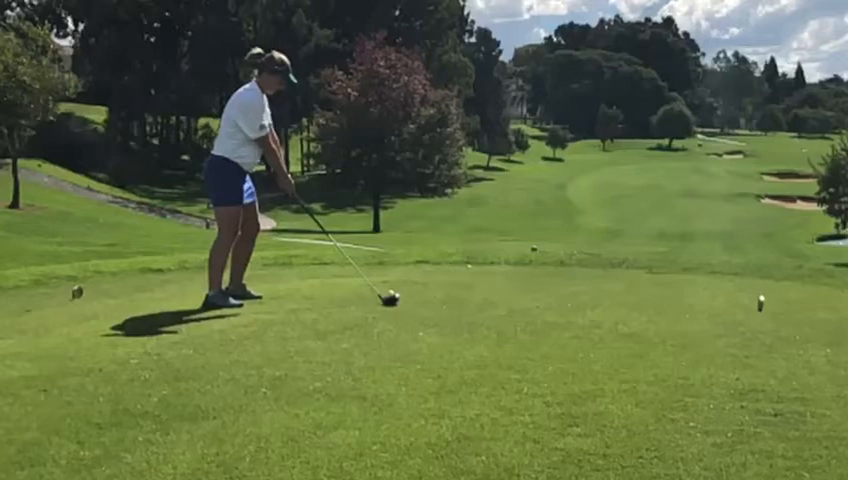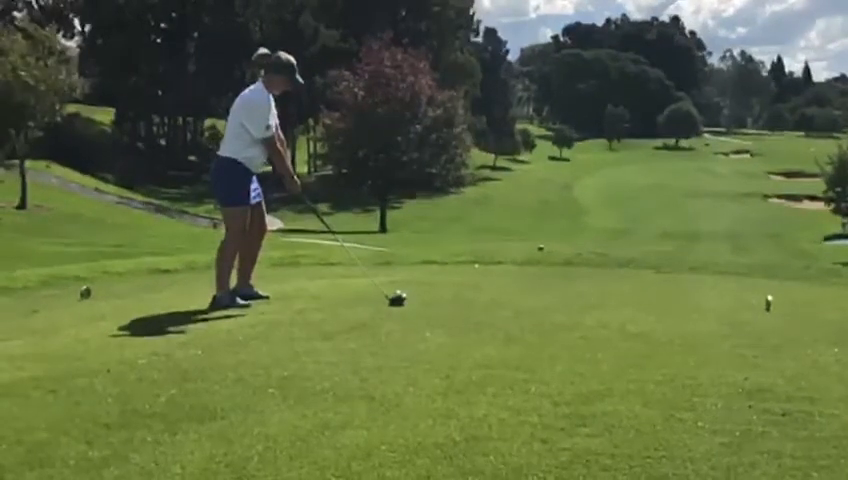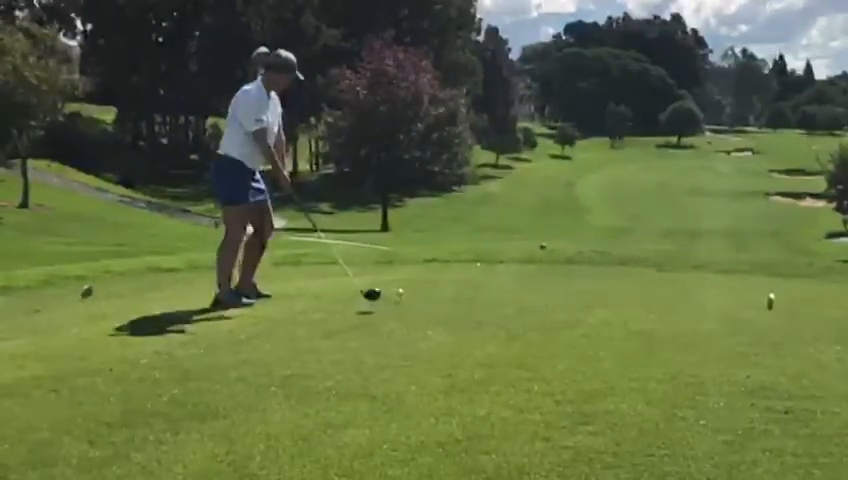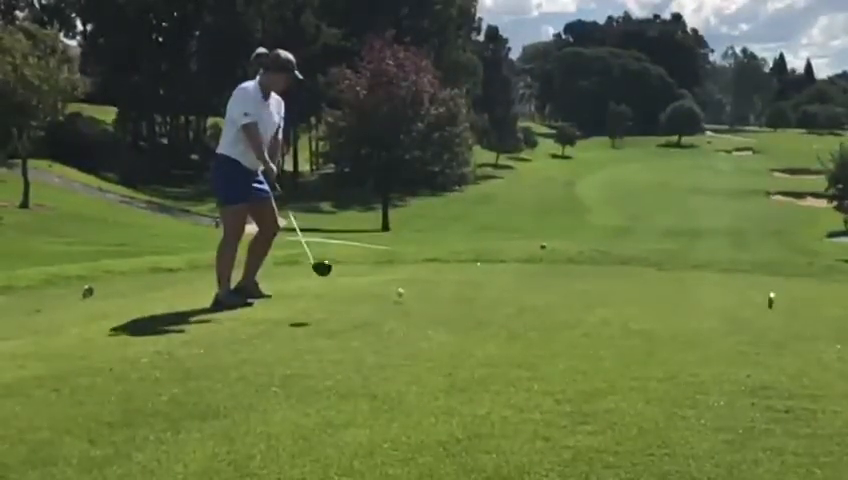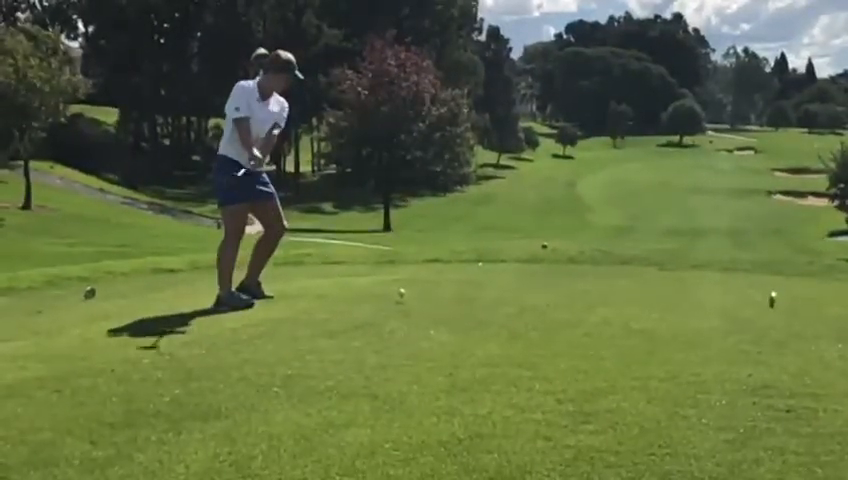
dt=0.7s
person 1, frame 1
left shoulder: (259, 97)
right shoulder: (249, 99)
left elbow: (273, 138)
right elbow: (265, 144)
left wrist: (283, 173)
right wrist: (283, 176)
left hip: (239, 171)
right hip: (225, 169)
left knee: (251, 228)
right knee: (228, 233)
left ankle: (235, 286)
right ankle: (214, 293)
person 1, frame 2
left shoulder: (266, 98)
right shoulder: (256, 99)
left elbow: (279, 139)
right elbow: (270, 145)
left wrist: (288, 173)
right wrist: (289, 177)
left hip: (246, 171)
right hip: (232, 170)
left knee: (257, 229)
right knee: (236, 233)
left ankle: (243, 286)
right ankle: (222, 293)
person 1, frame 3
left shoulder: (273, 99)
right shoulder: (251, 96)
left elbow: (278, 138)
right elbow: (261, 141)
left wrist: (282, 170)
right wrist: (279, 173)
left hip: (249, 170)
right hip: (231, 168)
left knee: (264, 228)
right knee: (235, 232)
left ankle: (245, 285)
right ankle: (224, 293)
person 1, frame 4
left shoulder: (277, 102)
right shoulder: (245, 92)
left elbow: (276, 138)
right elbow: (251, 133)
left wrist: (273, 166)
right wrist: (267, 164)
left hip: (252, 171)
right hip: (230, 167)
left knee: (270, 226)
right knee: (234, 231)
left ankle: (246, 283)
right ankle: (223, 293)
person 1, frame 5
left shoulder: (281, 105)
right shoulder: (243, 90)
left elbow: (273, 134)
right elbow: (242, 127)
left wrist: (260, 156)
right wrist: (252, 152)
left hip: (255, 171)
right hip: (232, 167)
left knee: (277, 227)
right knee: (234, 232)
left ankle: (250, 283)
right ankle: (225, 293)
